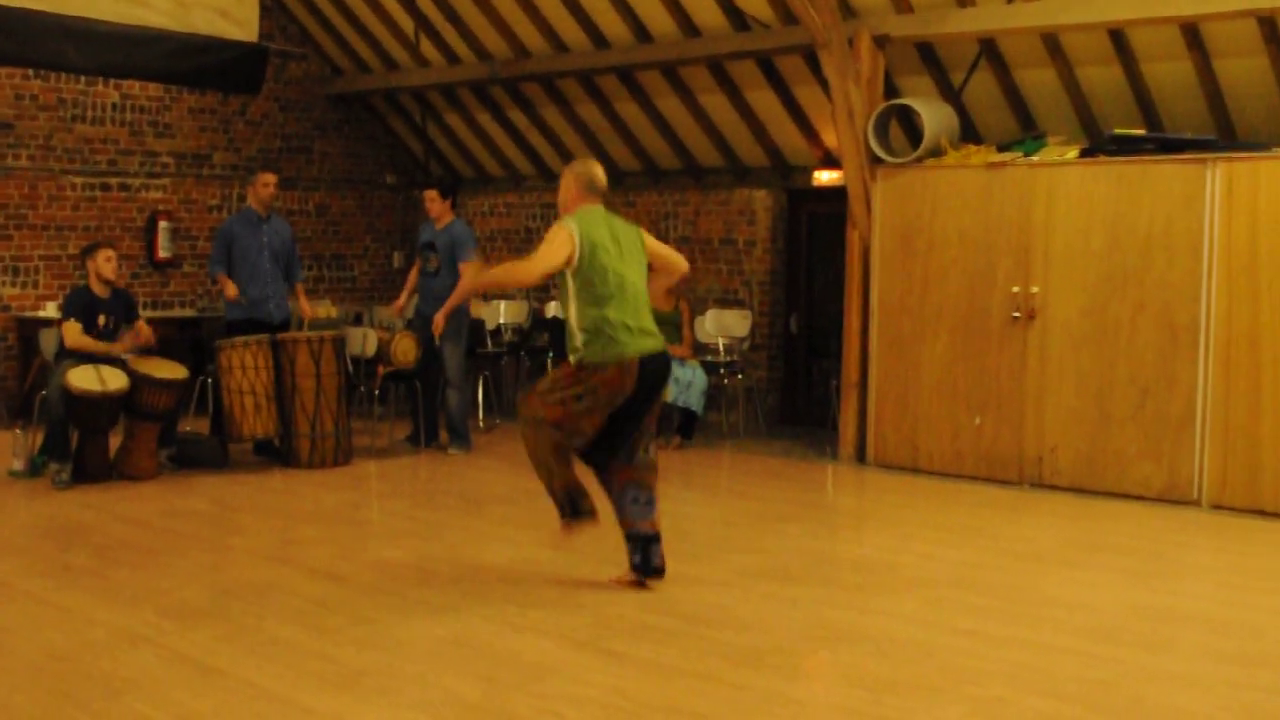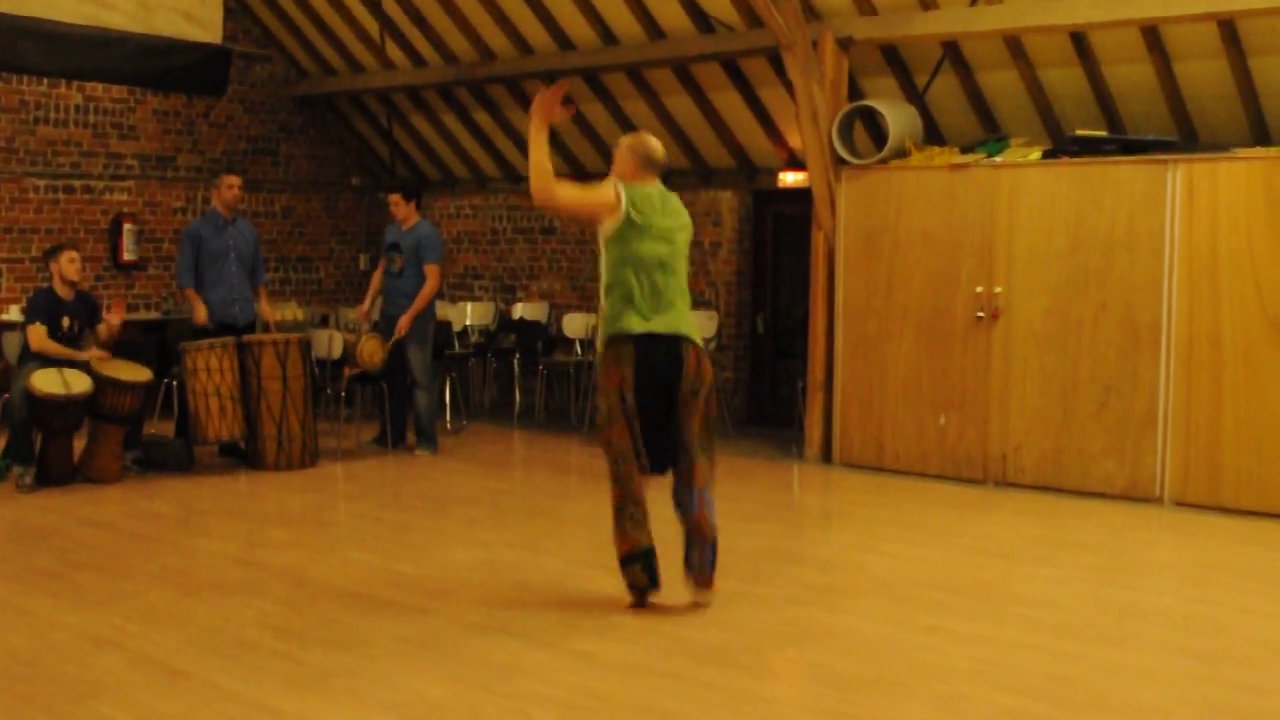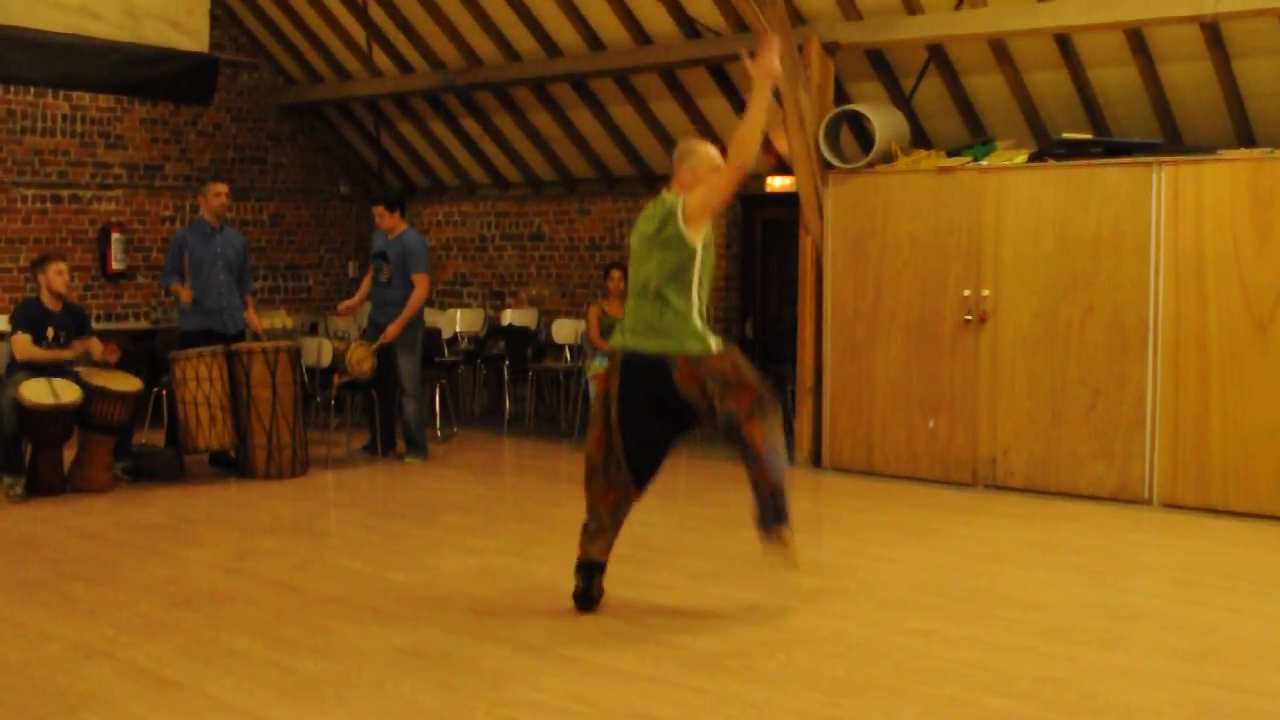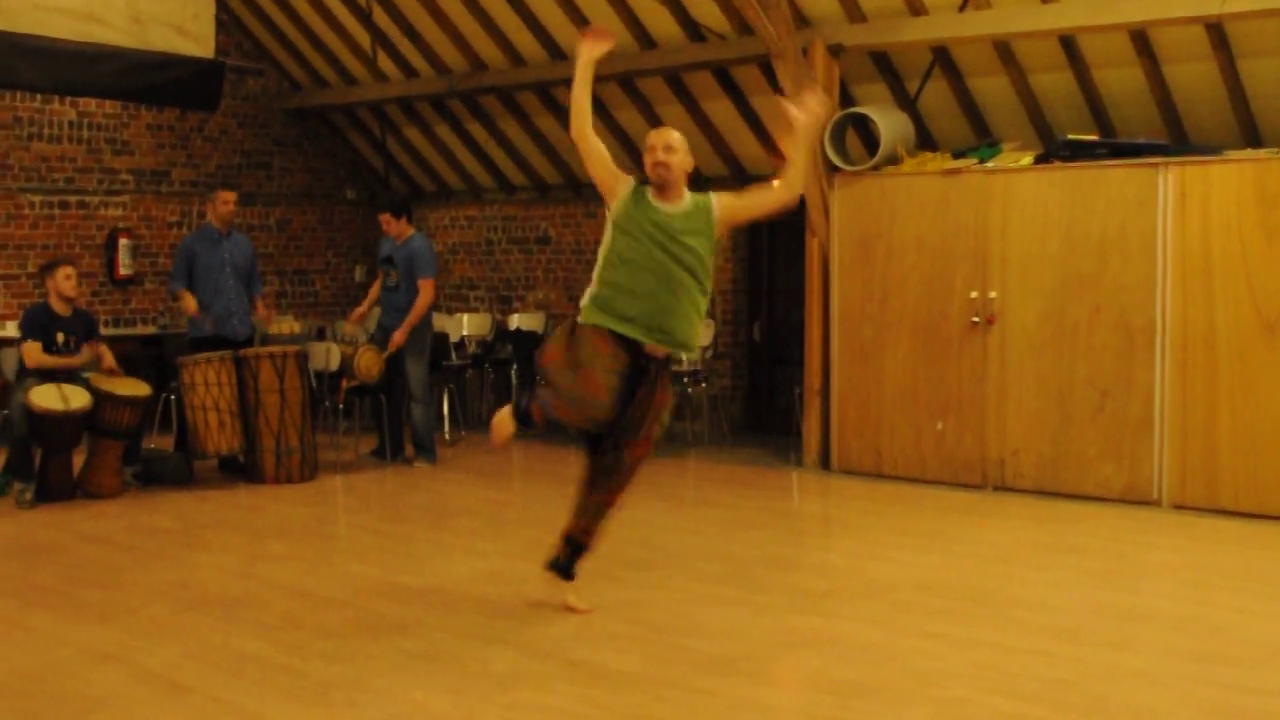
dt=0.7s
person 1, frame 1
left shoulder: (570, 229)
right shoulder: (630, 231)
left elbow: (530, 272)
right elbow: (678, 266)
left wrist: (479, 279)
left hip: (609, 361)
right hip: (653, 358)
left knee: (538, 420)
right knee: (628, 462)
left ankle: (575, 507)
right ankle: (647, 561)
person 1, frame 2
left shoulder: (616, 197)
right shoulder: (677, 213)
left elbow: (545, 194)
left wrist: (538, 127)
left hip: (629, 344)
right hip: (683, 344)
left knee: (628, 465)
right knee: (692, 462)
left ankle: (641, 576)
right ankle: (700, 564)
person 1, frame 3
left shoulder: (650, 215)
right shoulder: (688, 209)
right elbow: (741, 161)
right wrist: (762, 84)
left hip: (630, 360)
right hip: (683, 356)
left knee: (613, 477)
right knee: (757, 409)
left ankle: (588, 582)
right ankle: (773, 521)
person 1, frame 4
left shoulder: (713, 210)
right shoulder: (623, 194)
left elbow: (787, 190)
right elbow: (581, 132)
left wrist: (805, 127)
right wrist: (586, 62)
left hip: (654, 355)
right hip: (603, 332)
left knee: (616, 464)
right knee: (590, 406)
left ankle: (565, 564)
right ankle: (525, 409)
person 2, frame 1
left shoulder: (284, 228)
right shoulder: (231, 226)
left elbow: (293, 268)
right elbow: (216, 264)
left wrist: (301, 298)
right wrist: (225, 283)
left hip: (278, 315)
right hip: (242, 315)
left ankle: (264, 438)
right ankle: (218, 438)
person 2, frame 2
left shoulder: (249, 231)
right shoulder: (197, 230)
left elbow: (257, 272)
right elbow: (184, 273)
left wrist: (262, 302)
right wrist: (197, 304)
left hip: (243, 318)
right hip: (210, 320)
left ankle: (230, 440)
right ankle: (183, 441)
person 2, frame 3
left shoulder: (237, 238)
right shoulder: (184, 238)
right elbow: (169, 276)
left wrist: (250, 310)
right wrist: (180, 290)
left hip: (232, 326)
right hip: (198, 327)
left ankle: (220, 449)
right ankle: (173, 451)
person 2, frame 4
left shoulder: (244, 244)
right shoulder: (192, 244)
right elbow: (175, 279)
left wrist: (259, 306)
right wrist: (186, 296)
left hip: (241, 332)
right hip: (205, 332)
left ankle: (229, 454)
right ankle: (182, 456)
person 3, frame 1
left shoulder: (461, 233)
right shoulder: (424, 229)
left elbow: (468, 278)
left wrist: (445, 312)
right wrist: (404, 298)
left hip: (451, 317)
right hip: (423, 314)
left knee: (453, 377)
right knee: (421, 375)
left ankle: (459, 438)
right ankle: (424, 433)
person 3, frame 2
left shoulder: (427, 234)
right shoulder: (390, 231)
left elbow: (432, 281)
left wrist: (410, 315)
right wrist: (369, 301)
left hip: (416, 318)
right hip: (388, 315)
left knee: (420, 378)
right knee: (389, 376)
left ankle: (427, 439)
right ankle: (392, 435)
person 3, frame 3
left shoulder: (413, 242)
right shoulder: (378, 238)
left elbow: (421, 289)
left wrist: (399, 324)
right wrist: (355, 301)
left hip: (404, 326)
right hip: (376, 322)
left knee: (408, 386)
right knee: (379, 384)
left ankle: (416, 447)
right ankle: (381, 442)
person 3, frame 4
left shoulder: (420, 247)
right shoulder: (386, 243)
left elbow: (426, 295)
left wrist: (405, 329)
right wrist: (365, 307)
left hip: (413, 331)
right hip: (385, 327)
left knee: (417, 391)
right knee: (386, 388)
left ankle: (425, 451)
right ankle: (390, 447)
person 4, frame 1
left shoulder: (122, 297)
right shoulder: (77, 297)
left elbow: (141, 327)
right elbow: (72, 340)
left wrist: (145, 337)
right wrist: (116, 347)
left hip: (108, 361)
right hip: (75, 361)
right knee: (57, 389)
left ankle: (162, 448)
right ankle: (58, 459)
person 4, frame 2
left shoulder: (86, 301)
right shoulder: (40, 300)
left elbow: (102, 336)
right elbow: (36, 343)
left wrist: (112, 328)
right wrist: (81, 354)
left hip: (71, 365)
right hip: (37, 364)
right ankle: (22, 463)
person 4, frame 3
left shoulder: (75, 312)
right shoulder: (25, 310)
left elbow: (92, 343)
right elbow: (21, 353)
left wrist: (104, 355)
right wrist: (65, 353)
left hip: (61, 374)
right hip: (26, 374)
person 4, frame 4
left shoulder: (84, 318)
right shoulder: (35, 315)
left elbow: (101, 350)
right elbow: (31, 360)
left wrist: (109, 364)
right wrist: (75, 360)
left hip: (71, 380)
right hip: (36, 380)
right knee: (19, 408)
right ankle: (23, 479)
